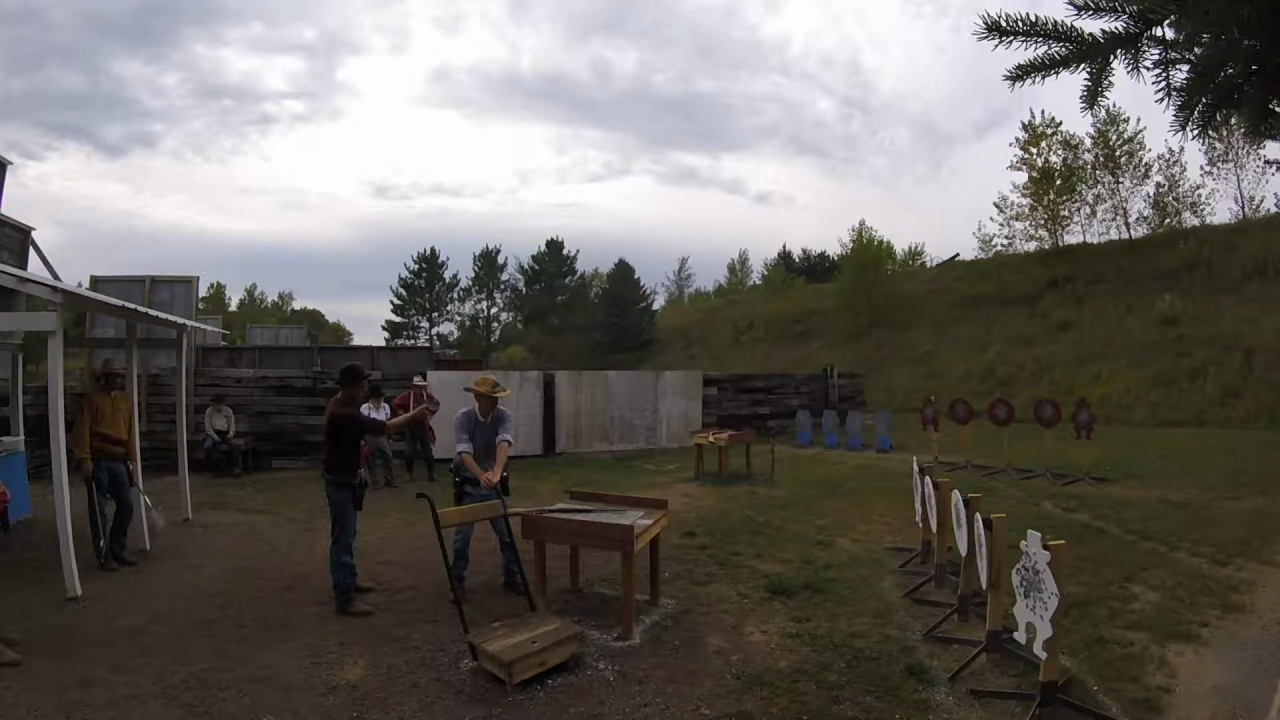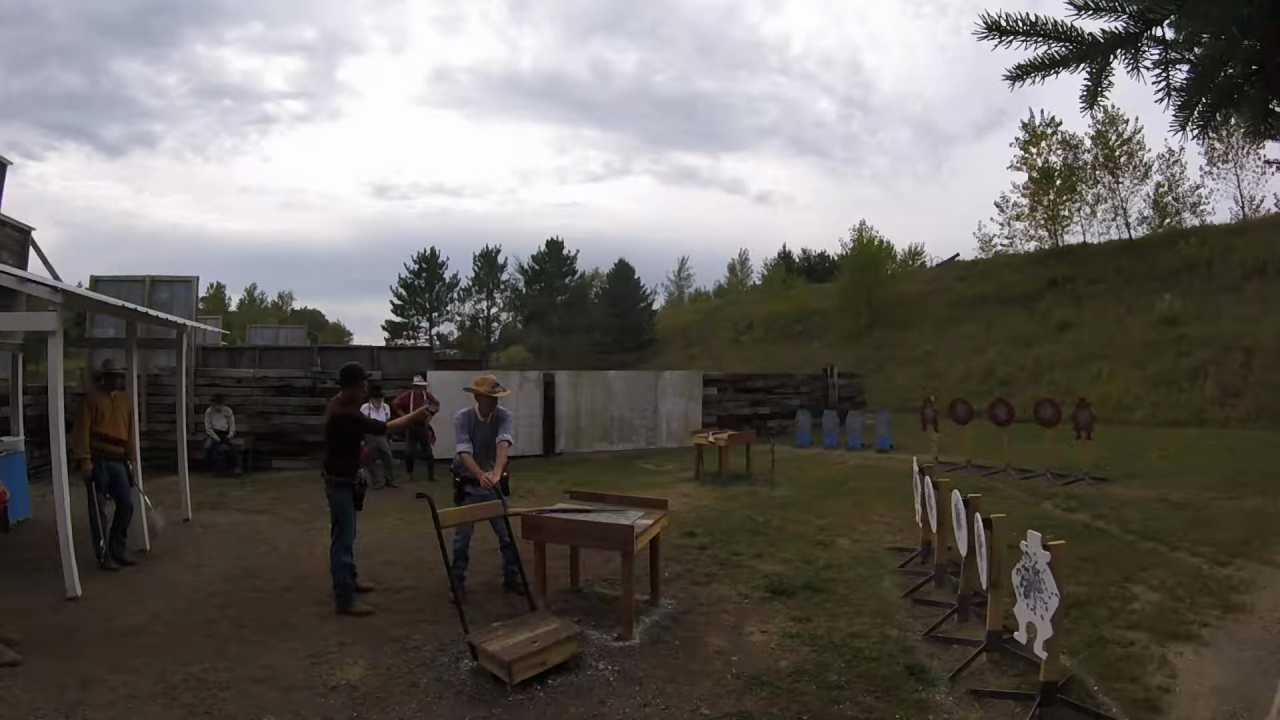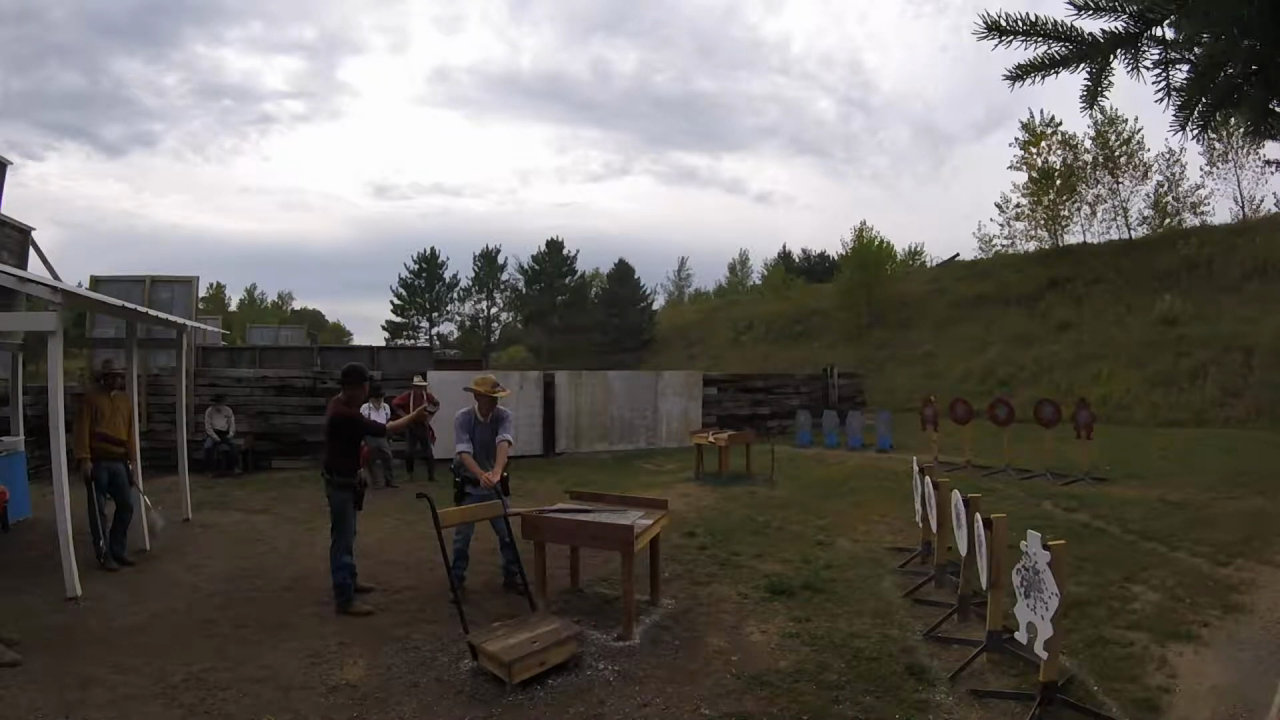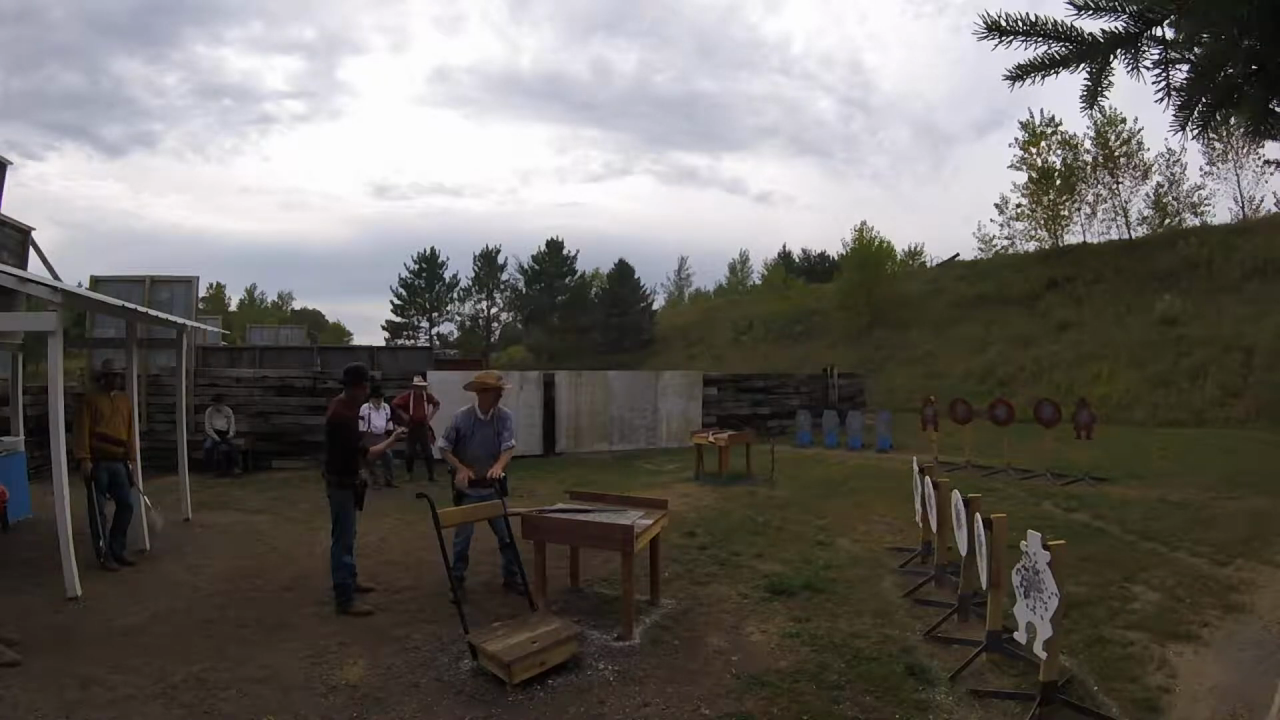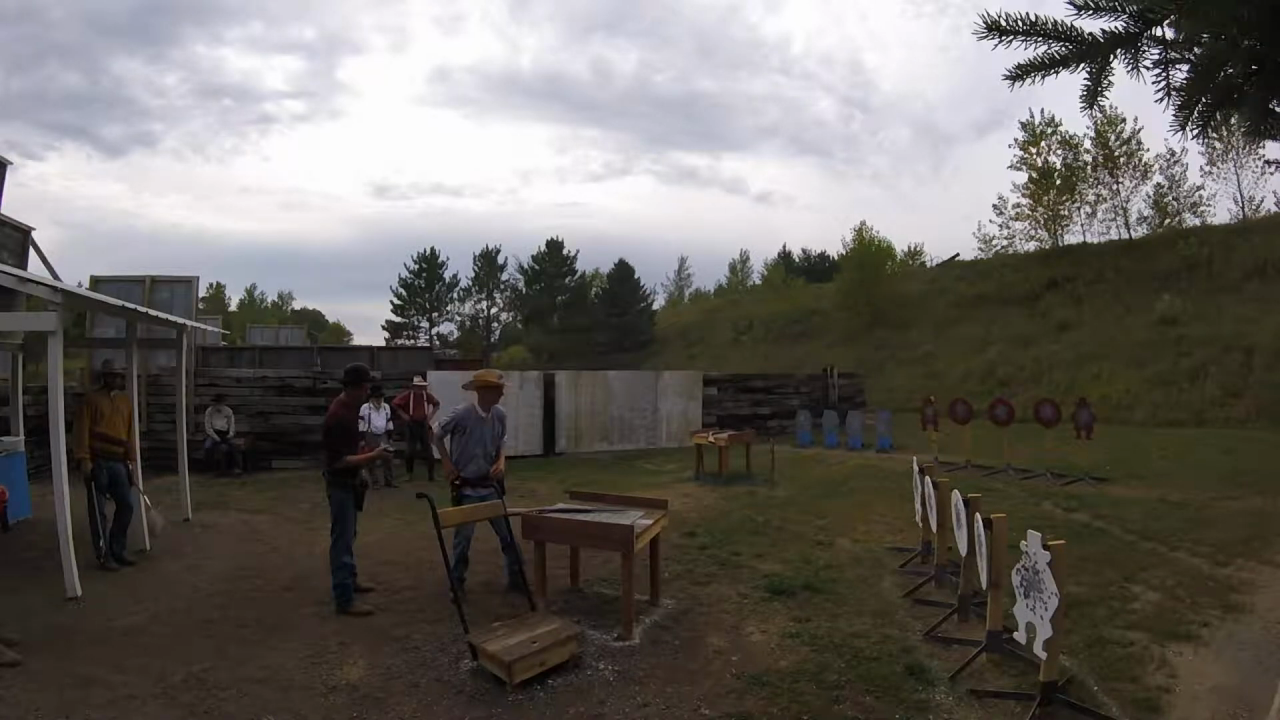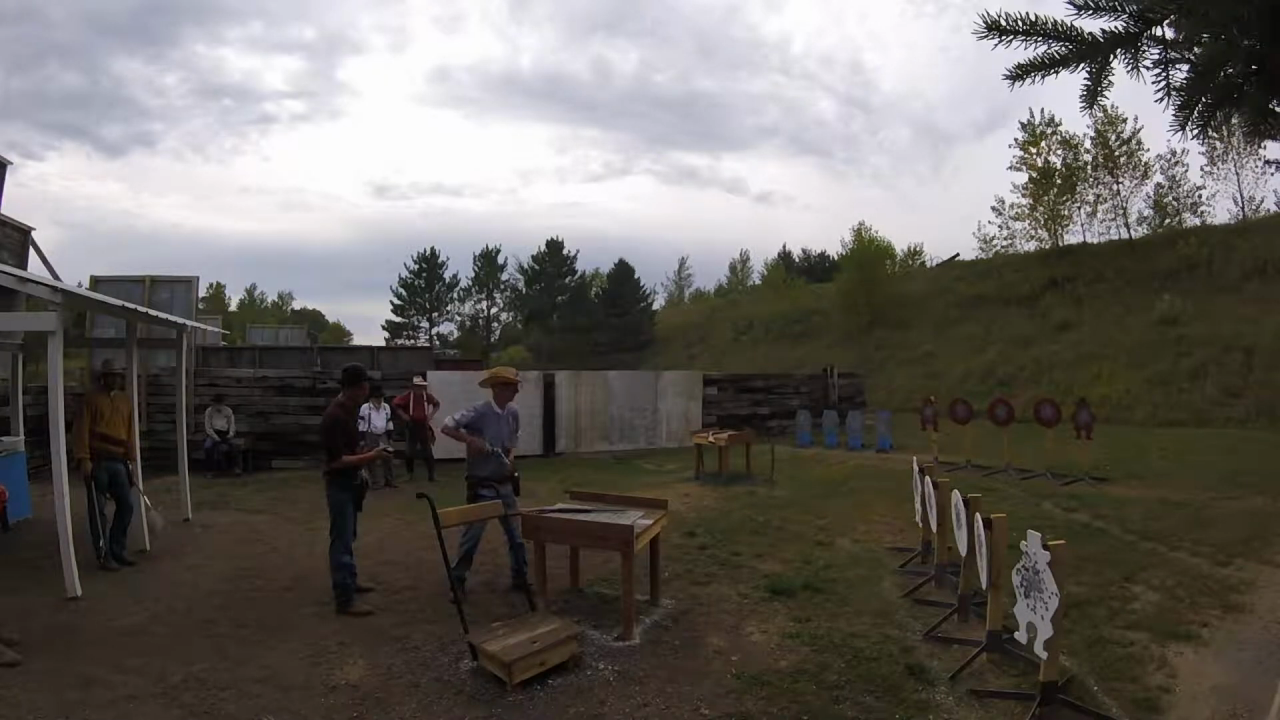
dt=0.3s
person 1, frame 1
left shoulder: (340, 405)
right shoulder: (343, 414)
right elbow: (383, 428)
right wrist: (414, 415)
left hip: (346, 478)
right hip: (340, 482)
left knee: (347, 535)
right knee: (342, 538)
left ankle: (349, 580)
right ankle: (344, 600)
person 1, frame 2
left shoulder: (340, 405)
right shoulder: (344, 414)
right elbow: (383, 428)
right wrist: (415, 415)
left hip: (346, 478)
right hip: (340, 481)
left knee: (348, 535)
right knee: (342, 538)
left ankle: (349, 579)
right ankle: (344, 600)
person 1, frame 3
left shoulder: (339, 404)
right shoulder: (344, 414)
right elbow: (382, 430)
right wrist: (413, 416)
left hip: (346, 479)
right hip: (340, 482)
left knee: (347, 535)
right knee: (342, 538)
left ankle: (350, 580)
right ankle: (344, 600)
person 1, frame 4
left shoulder: (342, 406)
right shoulder: (342, 416)
right elbow: (365, 454)
right wrist: (392, 439)
left hip: (347, 479)
right hip: (341, 482)
left knee: (348, 536)
right knee: (343, 539)
left ankle: (350, 580)
right ankle: (344, 600)
person 1, frame 5
left shoulder: (349, 408)
right shoulder: (338, 416)
right elbow: (339, 461)
left wrist: (365, 452)
right wrist: (372, 456)
left hip: (350, 481)
right hip: (340, 484)
left knee: (348, 536)
right knee: (341, 539)
left ankle: (350, 580)
right ankle: (344, 600)
person 1, frame 6
left shoulder: (350, 409)
right shoulder: (334, 417)
right elbow: (336, 460)
left wrist: (365, 454)
right wrist: (369, 457)
left hip: (350, 481)
right hip: (339, 484)
left knee: (348, 536)
right knee: (341, 540)
left ankle: (350, 580)
right ankle: (344, 600)
person 2, frame 1
left shoulder: (504, 416)
right shoulder: (463, 418)
left elbow: (503, 444)
right elbow: (464, 453)
left wrist: (496, 472)
right wrist: (481, 475)
left hip: (494, 484)
right hip: (469, 485)
left knee: (506, 533)
right knee: (462, 535)
left ankle: (511, 577)
right ankle: (457, 582)
person 2, frame 2
left shoulder: (504, 416)
right shoulder: (462, 418)
left elbow: (503, 444)
right elbow: (464, 453)
left wrist: (496, 472)
right wrist: (481, 475)
left hip: (495, 484)
right hip: (469, 485)
left knee: (506, 533)
right knee: (463, 535)
left ankle: (511, 577)
right ankle: (457, 582)
person 2, frame 3
left shoulder: (504, 416)
right shoulder: (463, 418)
left elbow: (503, 444)
right elbow: (464, 453)
left wrist: (496, 472)
right wrist: (481, 475)
left hip: (495, 485)
right hip: (469, 486)
left knee: (507, 533)
right knee: (463, 535)
left ankle: (511, 577)
right ankle: (457, 581)
person 2, frame 4
left shoulder: (504, 416)
right shoulder: (462, 416)
left elbow: (508, 448)
right elbow: (444, 448)
left wrist: (498, 466)
right wrist: (459, 468)
left hip: (492, 486)
right hip: (467, 488)
left knee: (506, 534)
right knee: (462, 536)
left ankle: (511, 577)
right ankle: (457, 582)
person 2, frame 5
left shoulder: (500, 415)
right shoulder: (461, 415)
right elbow: (438, 435)
left wrist: (501, 462)
right wrist: (447, 462)
left hip: (491, 486)
right hip: (466, 488)
left knee: (507, 534)
right knee: (463, 537)
left ankle: (516, 578)
right ankle: (457, 581)
person 2, frame 6
left shoulder: (513, 412)
right shoulder: (479, 412)
right elbow: (447, 427)
left wrist: (511, 455)
right wrist: (471, 441)
left hip: (505, 484)
right hip: (482, 486)
left knee: (515, 534)
right knee: (472, 535)
left ankle: (520, 578)
right ankle: (458, 580)
person 3, frame 1
left shoulder: (125, 399)
right shoulder: (92, 398)
right elbow: (82, 430)
left wrist: (131, 459)
right wrist: (84, 459)
left hip: (118, 462)
right hip: (98, 462)
left knee: (126, 506)
right knee: (98, 510)
left ankle: (118, 550)
right ankle: (104, 555)
person 3, frame 2
left shoulder: (125, 399)
right shoulder: (92, 398)
right elbow: (82, 430)
left wrist: (131, 459)
right wrist: (84, 459)
left hip: (118, 462)
right hip: (97, 462)
left knee: (126, 505)
right knee: (98, 510)
left ankle: (117, 550)
right ankle: (104, 556)
person 3, frame 3
left shoulder: (125, 400)
right shoulder: (91, 398)
right elbow: (81, 430)
left wrist: (130, 459)
right wrist: (83, 459)
left hip: (118, 462)
right hip: (97, 462)
left knee: (126, 506)
right knee: (98, 510)
left ankle: (117, 550)
right ankle: (104, 555)
person 3, frame 4
left shoulder: (124, 400)
right shoulder: (91, 399)
right elbow: (81, 430)
left wrist: (130, 459)
right wrist: (83, 459)
left hip: (118, 462)
right hip: (97, 462)
left knee: (126, 506)
right knee: (98, 510)
left ankle: (117, 550)
right ankle: (104, 555)
person 3, frame 5
left shoulder: (125, 400)
right shoulder: (92, 399)
right elbow: (81, 430)
left wrist: (131, 459)
right wrist: (83, 459)
left hip: (118, 462)
right hip: (97, 462)
left knee: (126, 506)
right knee: (98, 510)
left ankle: (117, 550)
right ankle: (104, 555)
person 3, frame 6
left shoulder: (125, 400)
right shoulder: (92, 399)
right elbow: (81, 430)
left wrist: (130, 458)
right wrist: (83, 459)
left hip: (118, 462)
right hip: (97, 462)
left knee: (126, 506)
right knee: (98, 510)
left ankle: (117, 550)
right ankle: (104, 555)
